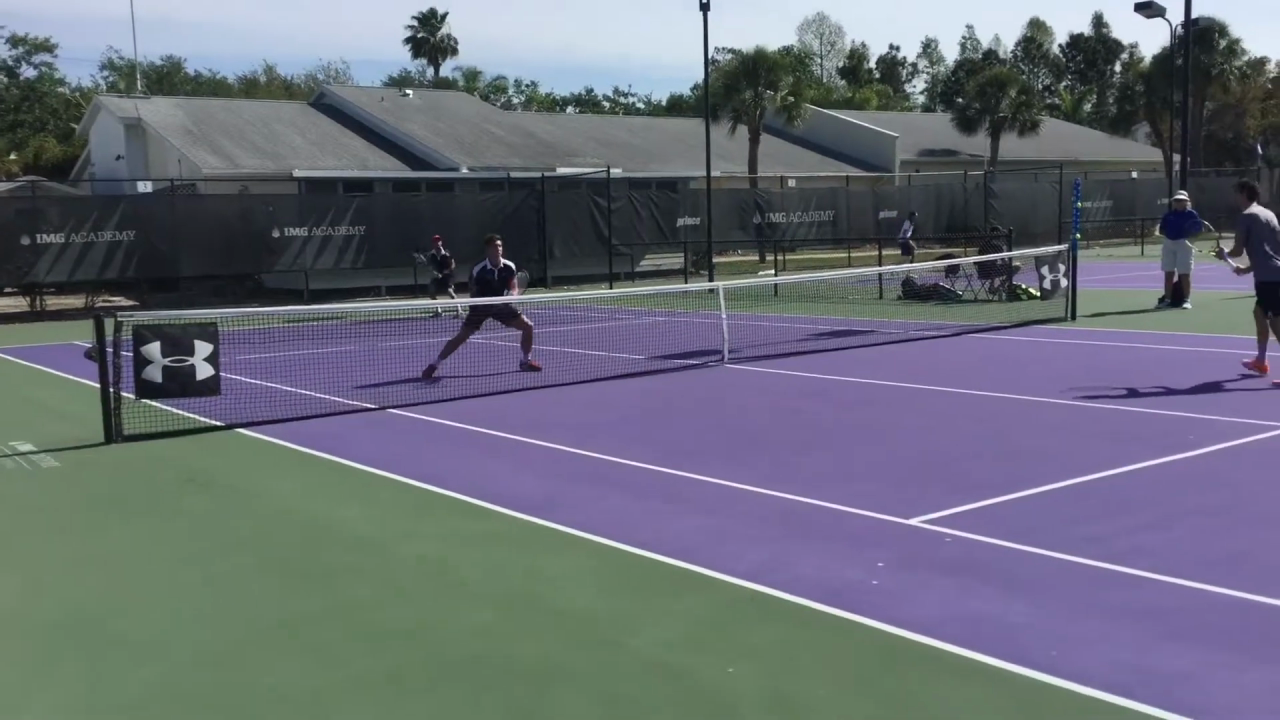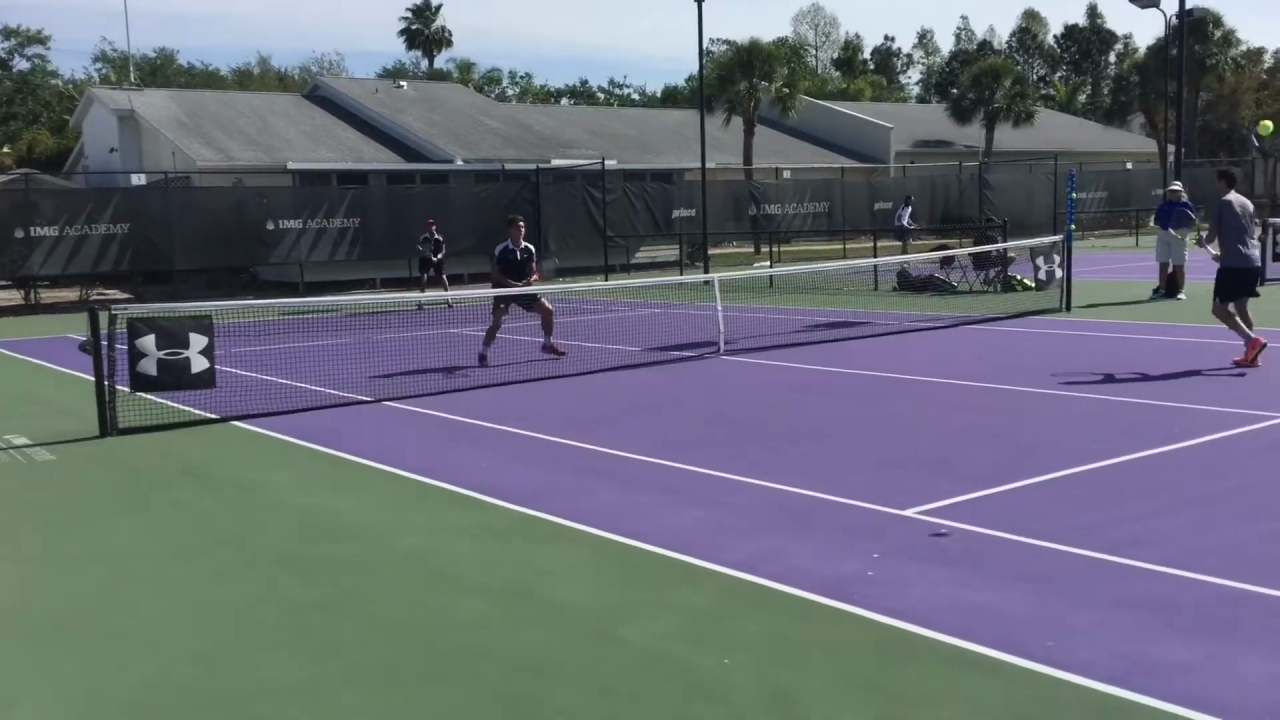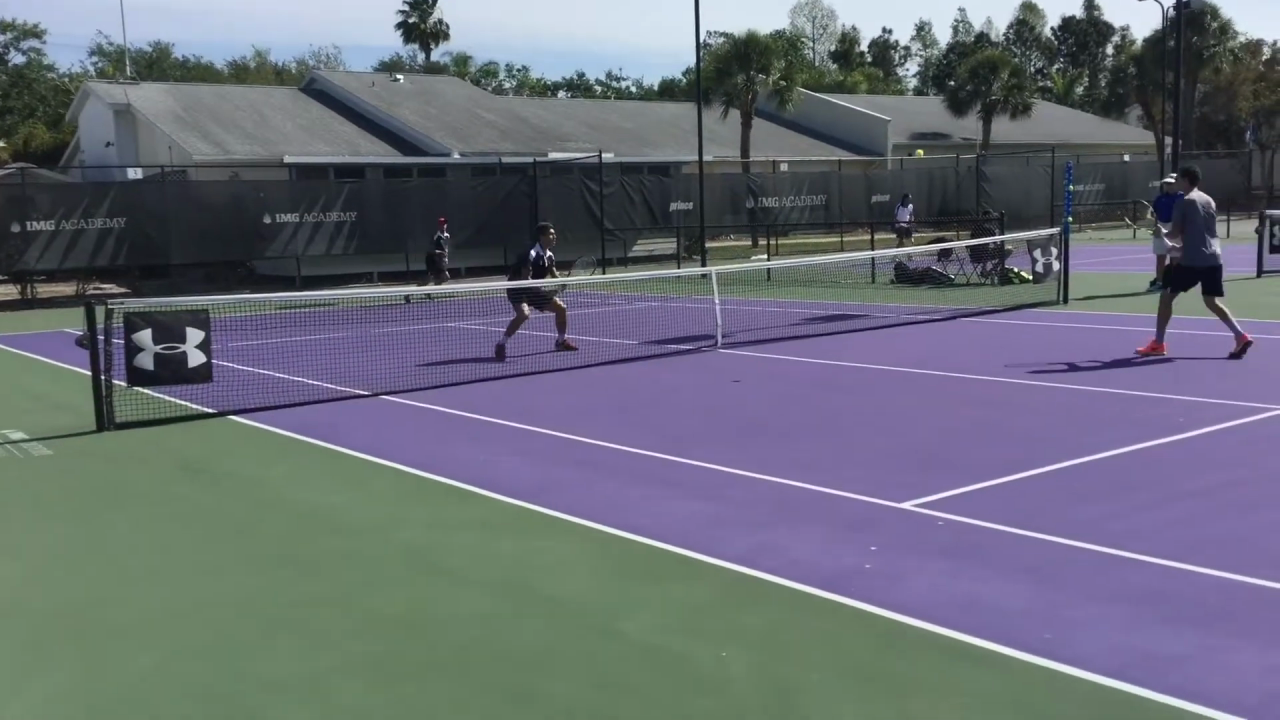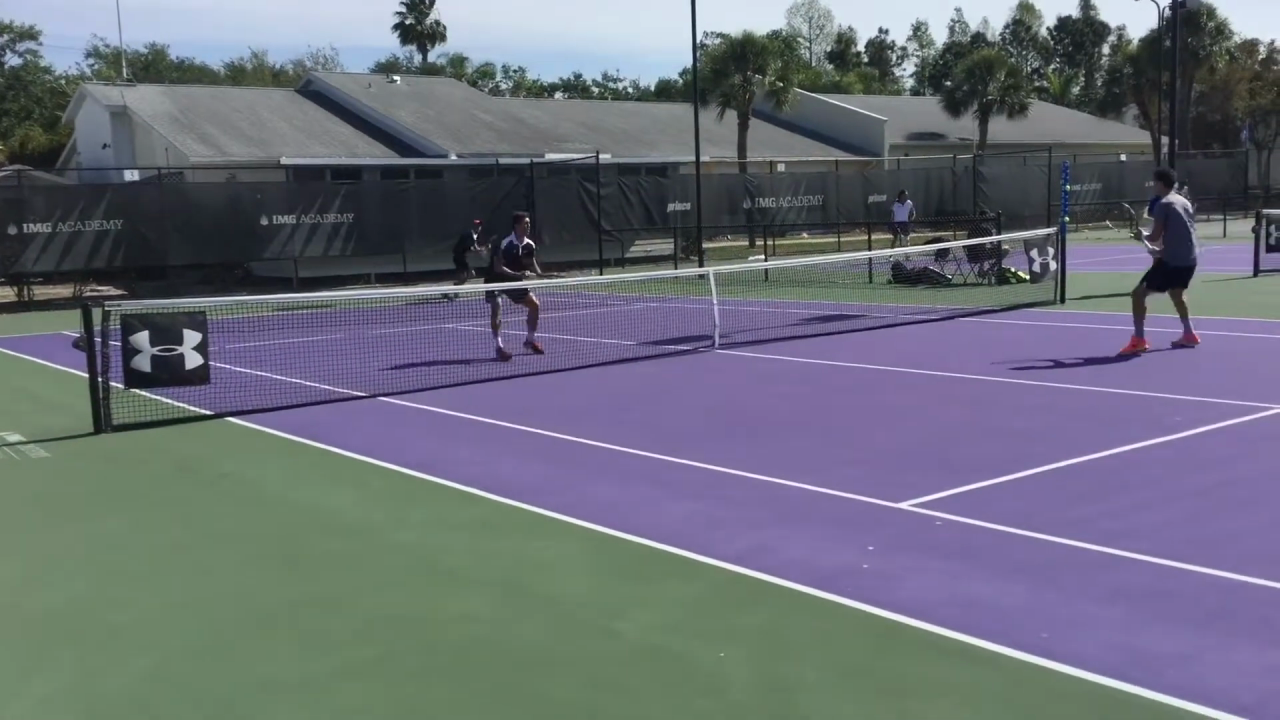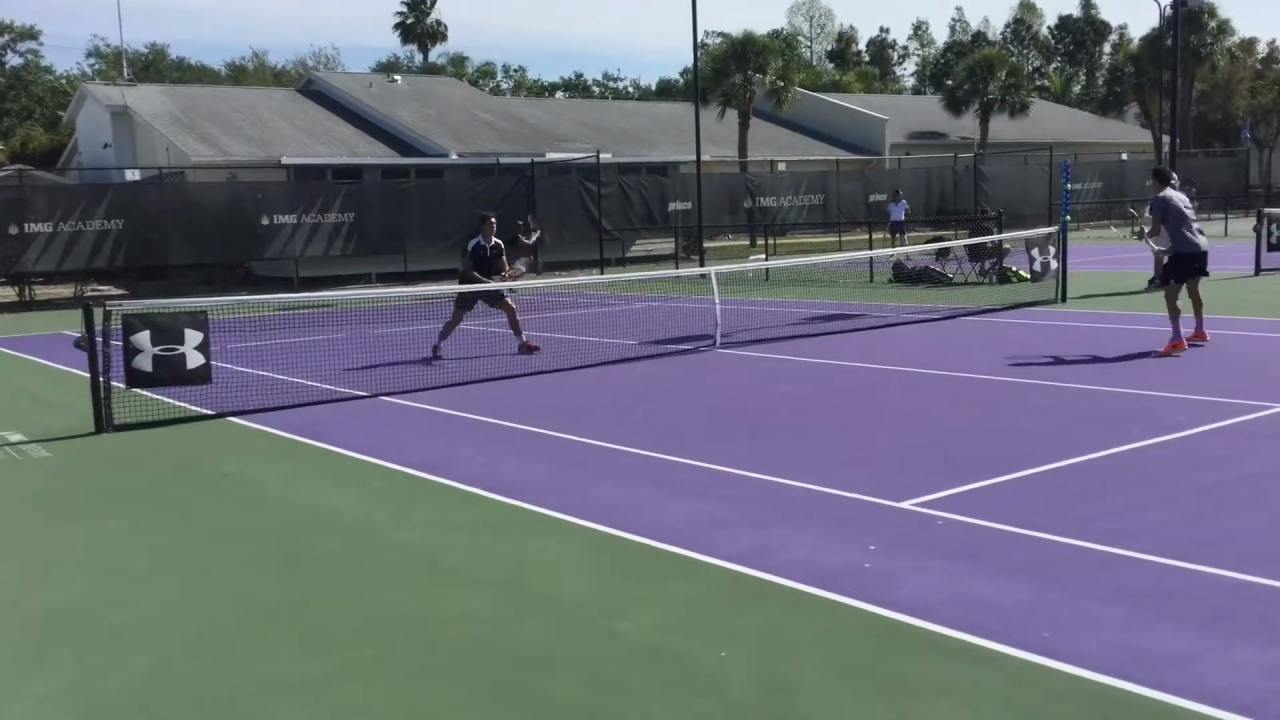
dt=0.3s
person 1, frame 1
left shoulder: (1246, 216)
left elbow: (1238, 250)
left wrist: (1224, 254)
right wrist: (1248, 268)
right knee: (1259, 313)
right ankle: (1260, 361)
person 1, frame 2
left shoulder: (1222, 203)
right shoulder: (1248, 204)
left elbow: (1212, 237)
left wrist: (1203, 242)
right wrist: (1223, 254)
left hip: (1233, 263)
right hip: (1253, 262)
left knee: (1220, 309)
right knee: (1241, 306)
left ankle: (1253, 341)
right ankle: (1250, 354)
person 1, frame 3
left shoulder: (1184, 202)
right shoulder: (1209, 201)
left elbow: (1175, 234)
left wrist: (1163, 234)
right wrist: (1183, 248)
left hip: (1192, 261)
right hip: (1213, 259)
left knee: (1166, 297)
right knee: (1211, 302)
left ankle: (1158, 344)
right ankle: (1240, 336)
person 1, frame 4
left shoulder: (1163, 204)
right shoulder: (1185, 202)
left elbow: (1155, 236)
left wrist: (1142, 236)
right wrist: (1162, 250)
left hip: (1174, 260)
right hip: (1190, 258)
left knee: (1138, 294)
right knee: (1176, 293)
left ankle: (1139, 340)
right ankle: (1189, 334)
person 1, frame 5
left shoulder: (1159, 199)
right shoulder: (1181, 197)
left elbow: (1155, 231)
left wrist: (1145, 234)
right wrist: (1169, 249)
left hip: (1183, 250)
right hip: (1200, 247)
left knee: (1170, 293)
right knee: (1193, 288)
left ankle: (1177, 340)
right ankle: (1200, 331)
